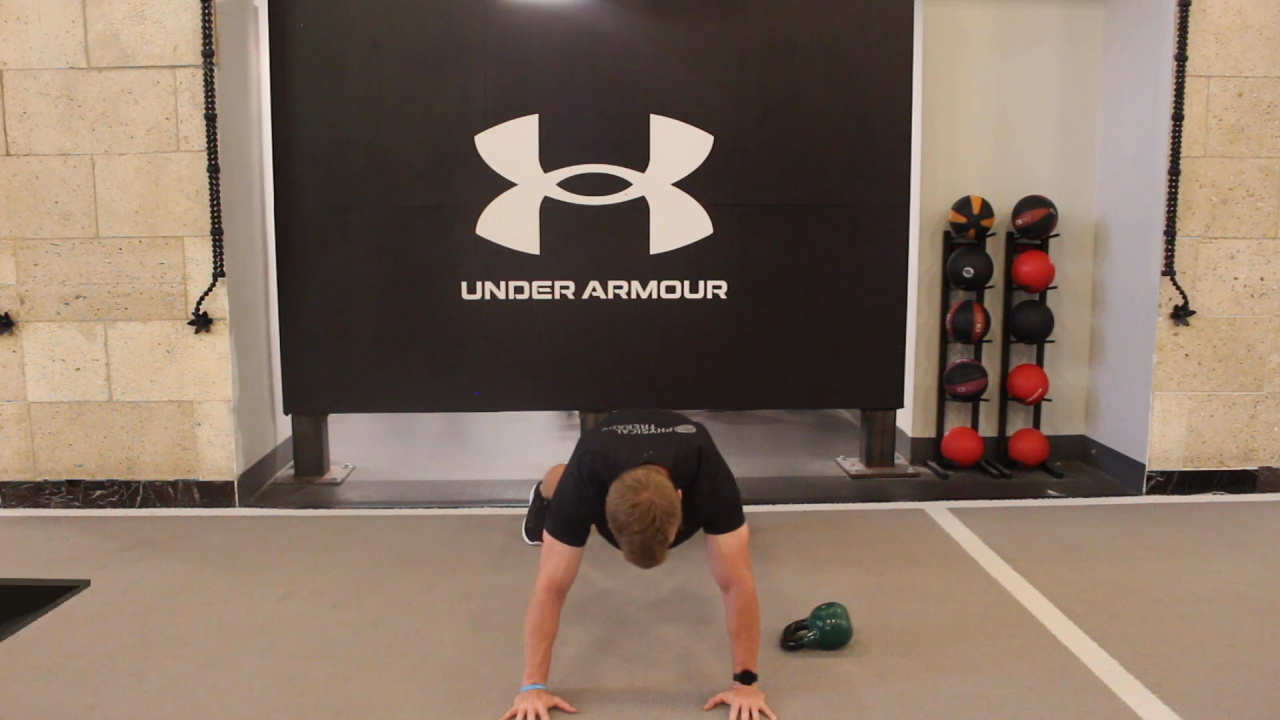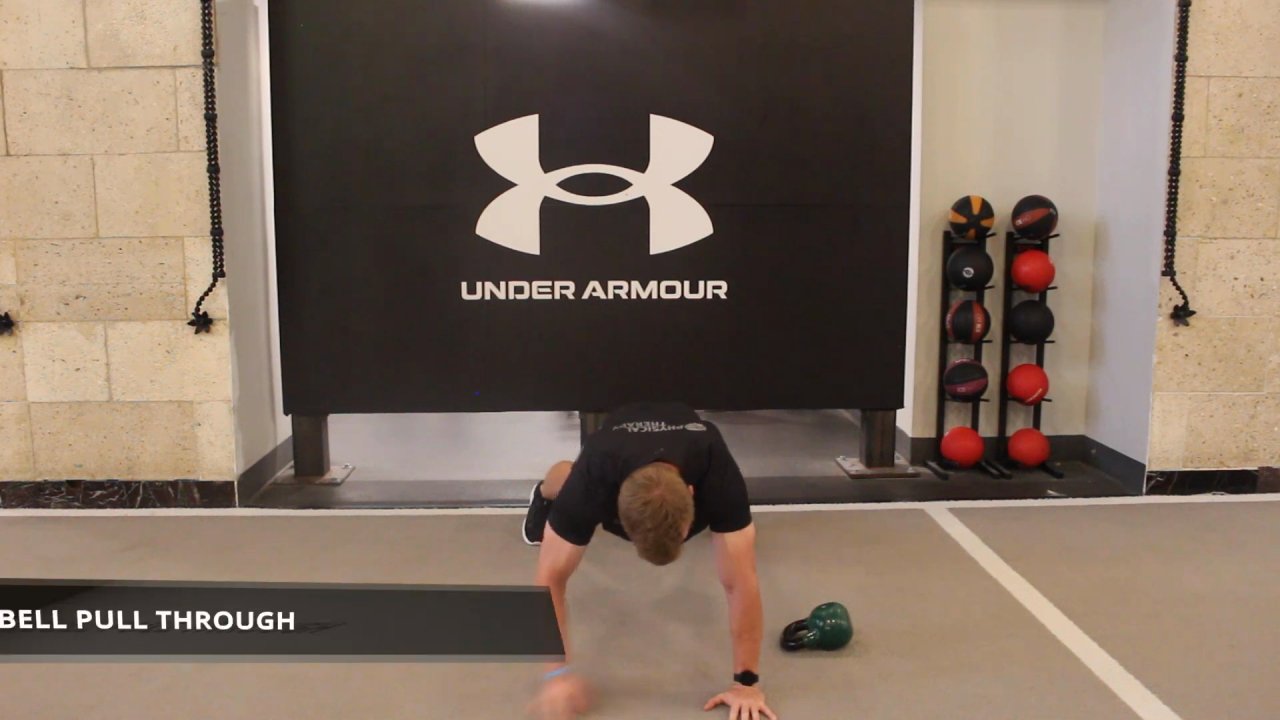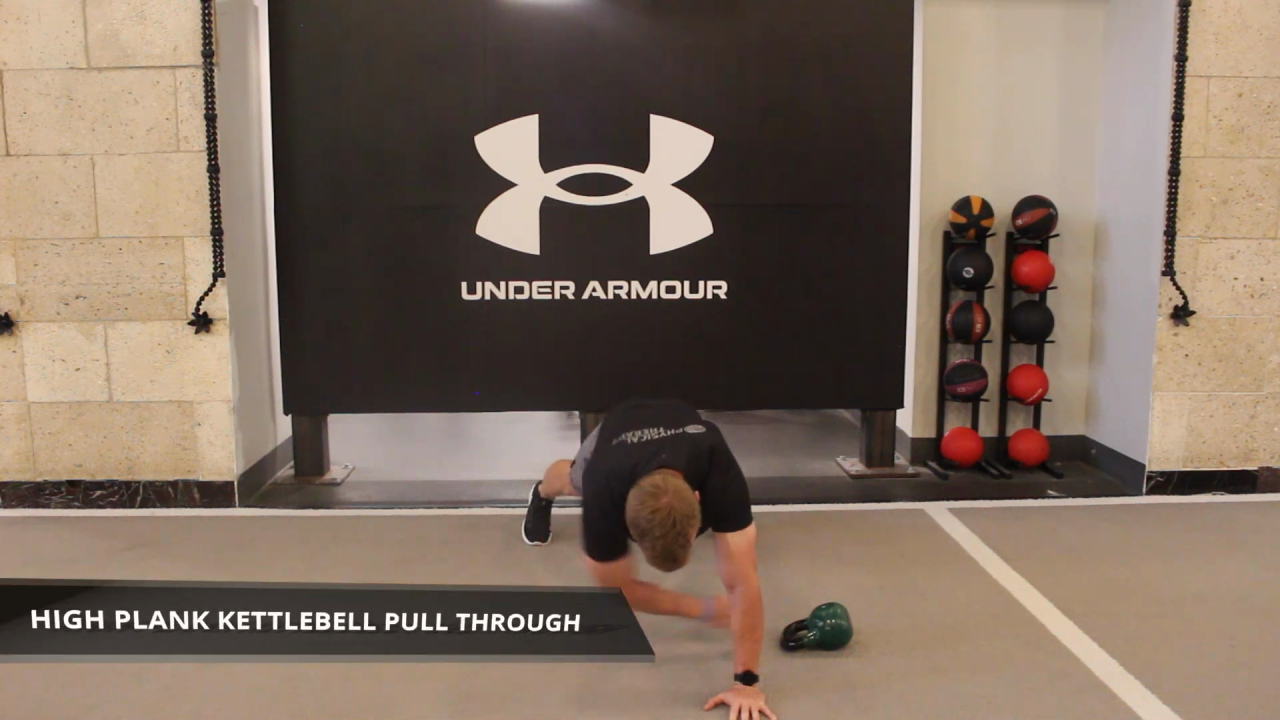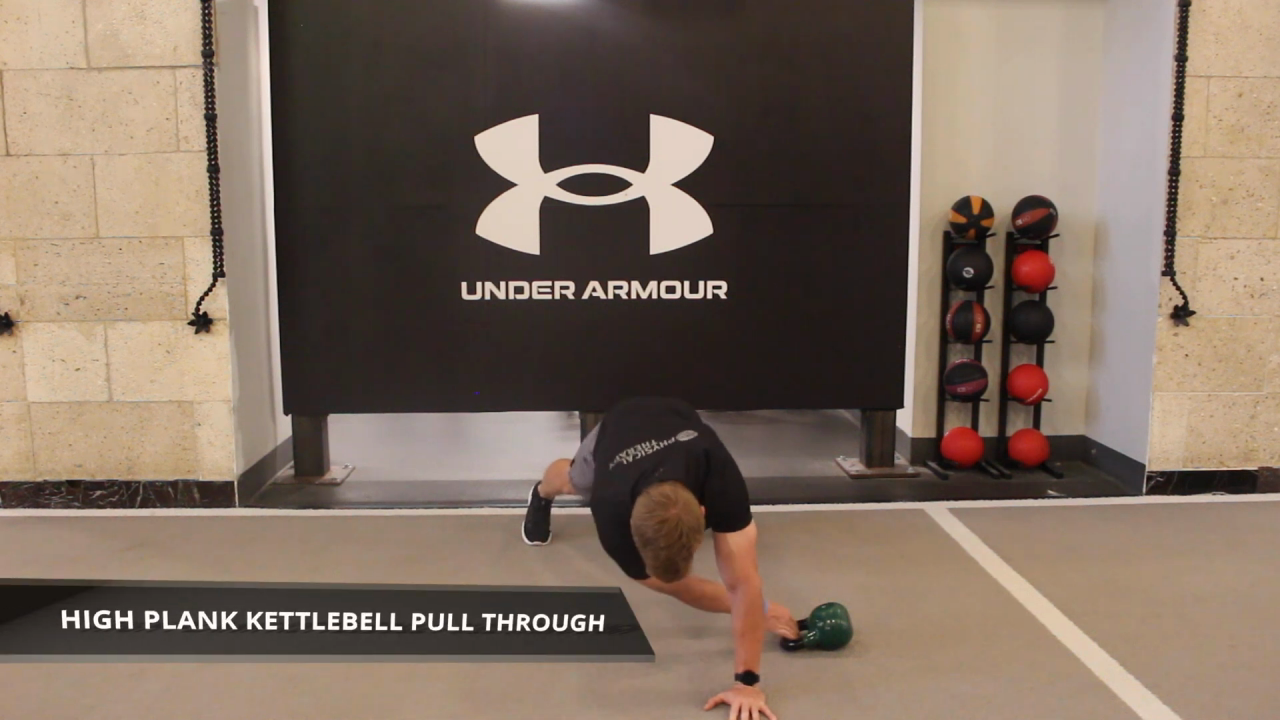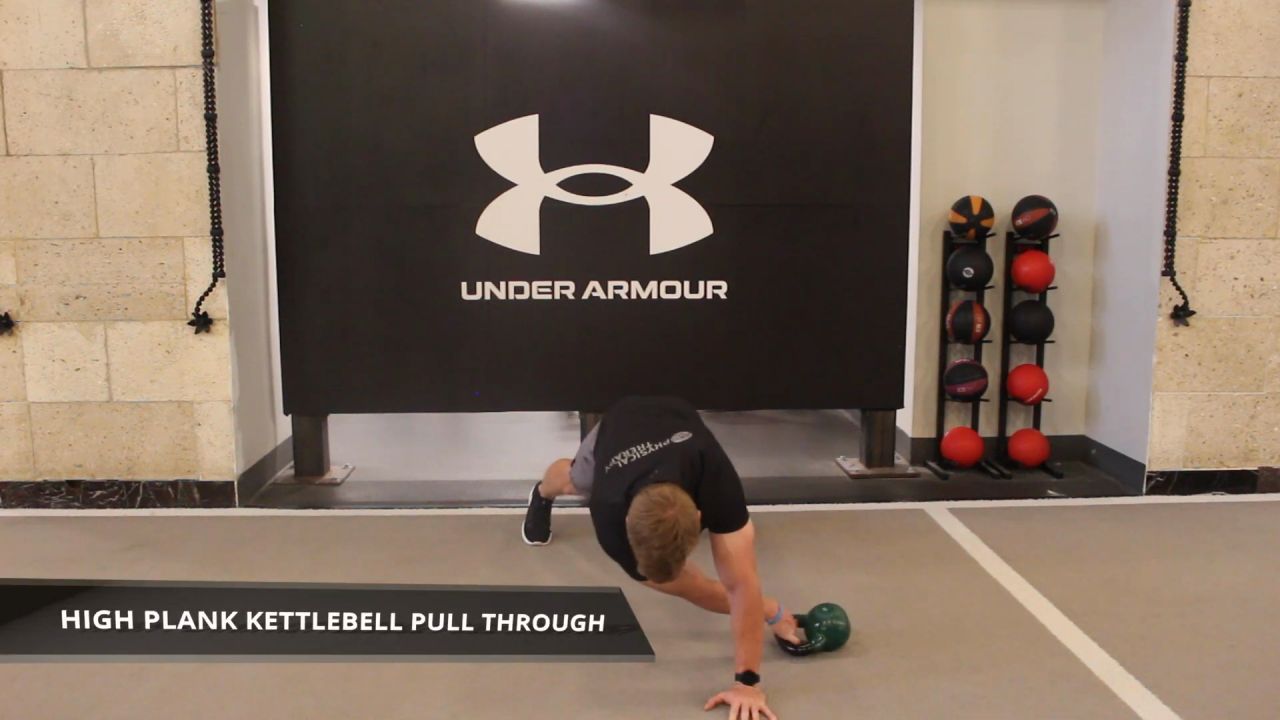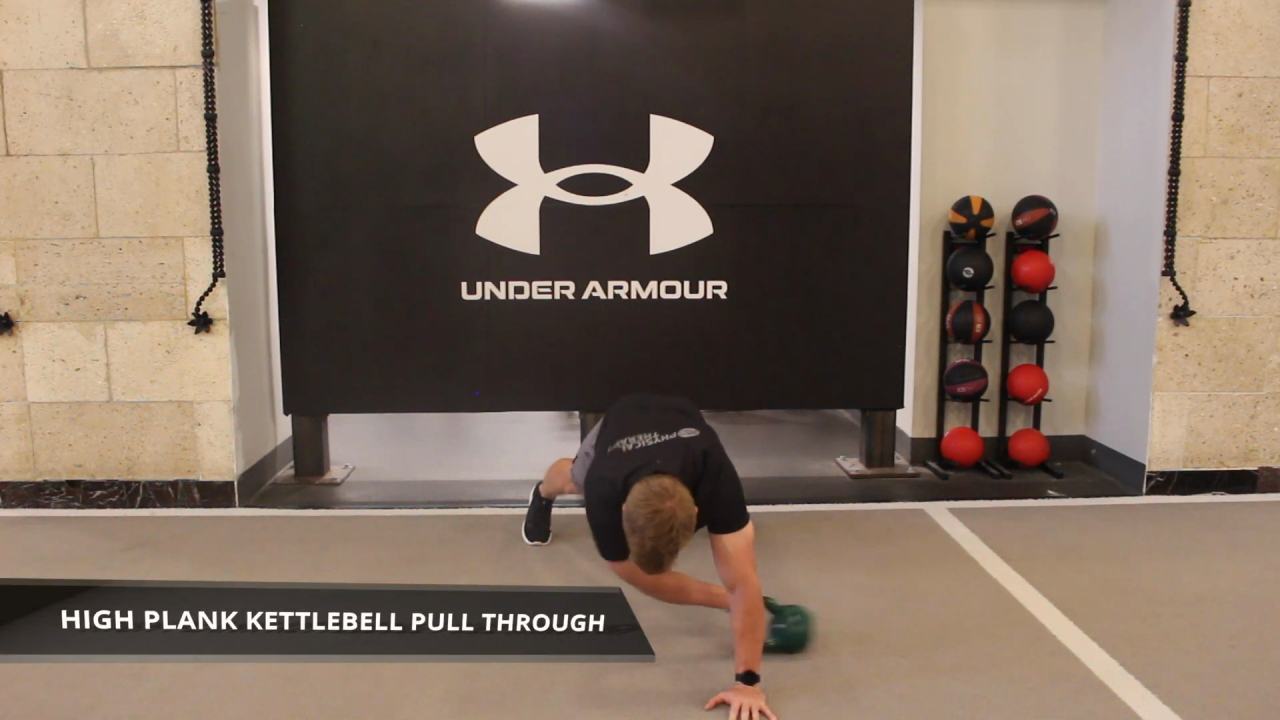
dt=0.2s
person 1, frame 1
left shoulder: (707, 475)
right shoulder: (586, 477)
left elbow: (735, 583)
right elbow: (552, 585)
left wrist: (745, 681)
right wrist: (533, 685)
left hip: (680, 458)
right hip: (609, 455)
right ankle: (544, 492)
person 1, frame 2
left shoulder: (717, 474)
right shoulder: (595, 478)
left elbow: (739, 582)
right elbow: (551, 575)
left wrist: (746, 681)
right wrist: (557, 671)
left hip: (689, 449)
right hip: (617, 449)
right ankle: (545, 492)
person 1, frame 3
left shoulder: (719, 475)
right shoulder: (605, 493)
left elbow: (741, 582)
right elbow: (617, 588)
left wrist: (746, 681)
right wrist: (706, 610)
left hip: (686, 446)
right knee: (570, 482)
right ankle: (542, 493)
person 1, frame 4
left shoulder: (719, 479)
right shoulder: (614, 512)
left elbow: (742, 581)
right elbow: (682, 587)
left wrist: (748, 681)
right wrist: (761, 611)
right hip: (616, 427)
right knee: (572, 481)
right ankle: (542, 494)
person 1, frame 5
left shoulder: (715, 479)
right shoulder: (611, 514)
left elbow: (741, 582)
right elbow: (691, 588)
left wrist: (748, 681)
right wrist: (772, 614)
left hip: (678, 420)
right hip: (617, 425)
right knee: (573, 481)
right ankle: (542, 494)
person 1, frame 6
left shoulder: (715, 479)
right shoulder: (604, 495)
left elbow: (741, 582)
right elbow: (647, 581)
left wrist: (747, 681)
right wrist: (728, 601)
left hip: (681, 421)
right hip: (618, 422)
right knee: (572, 481)
right ankle: (543, 494)
